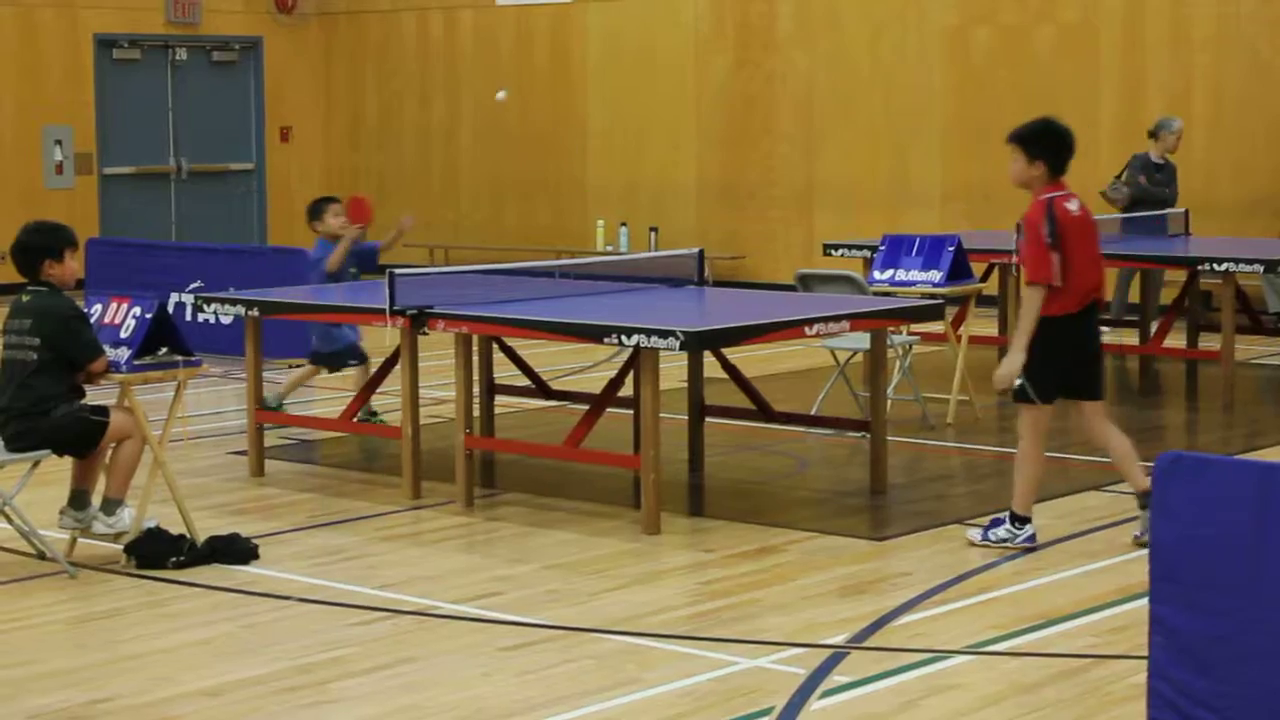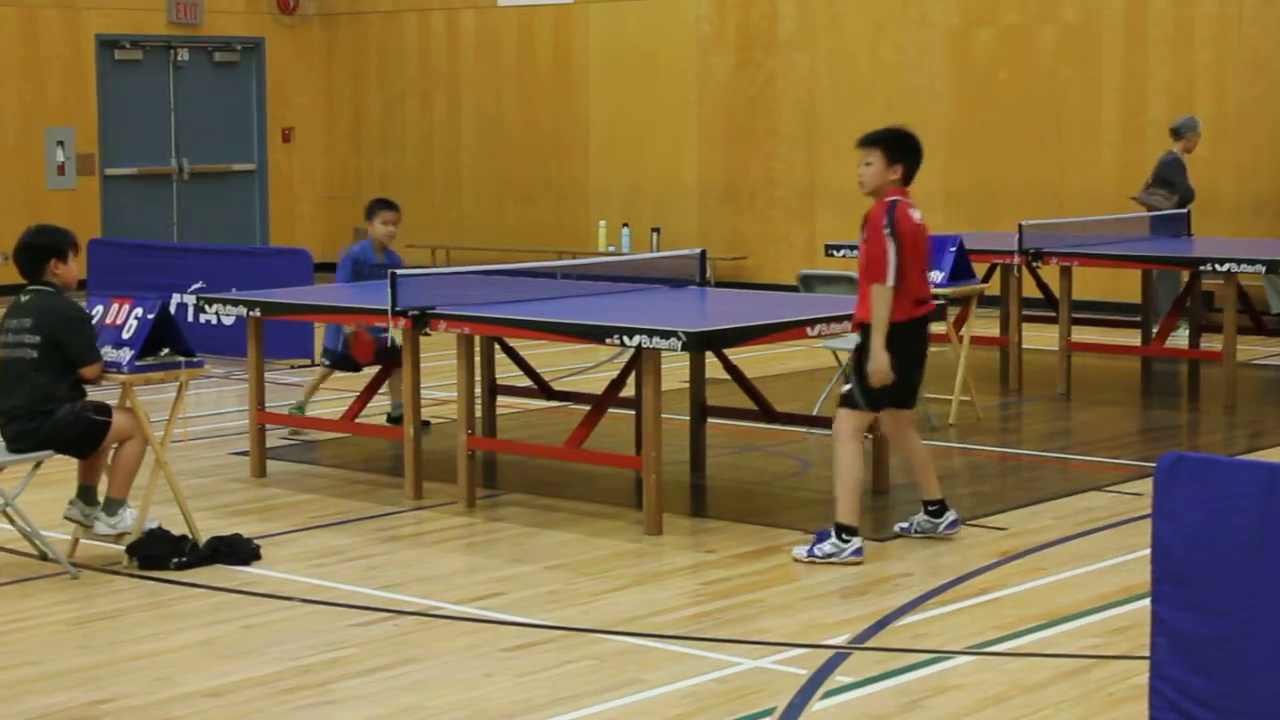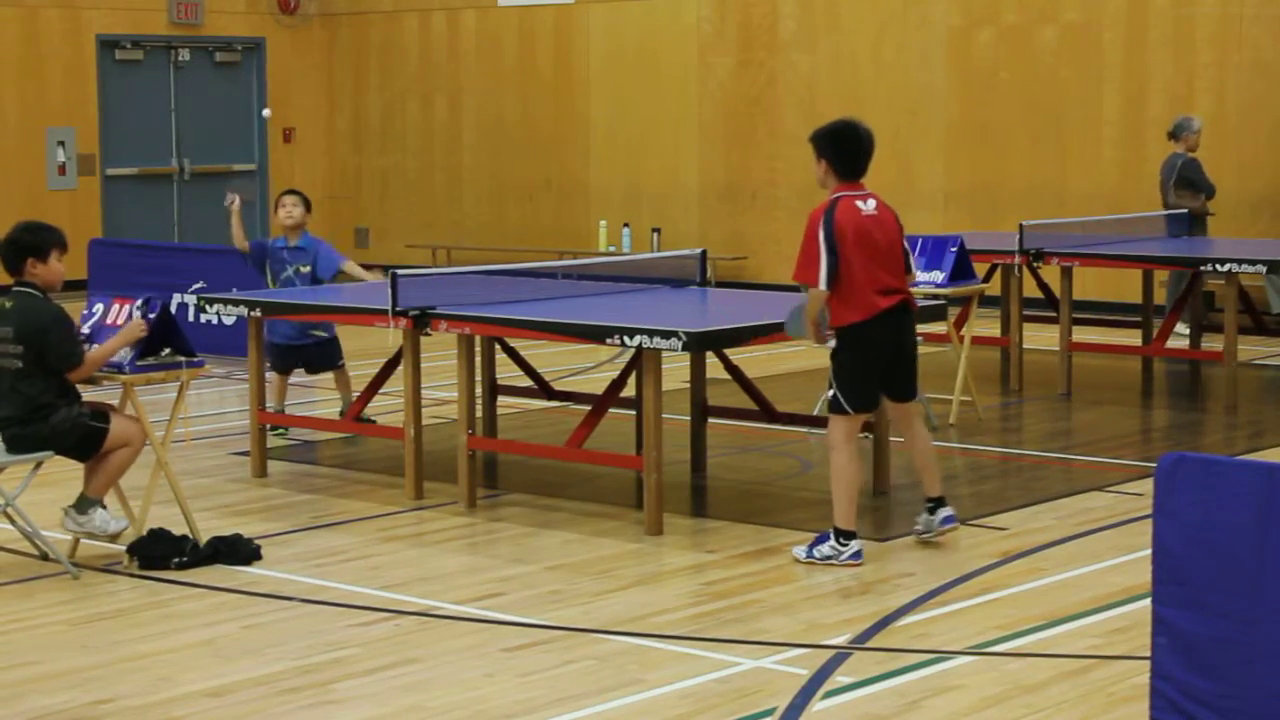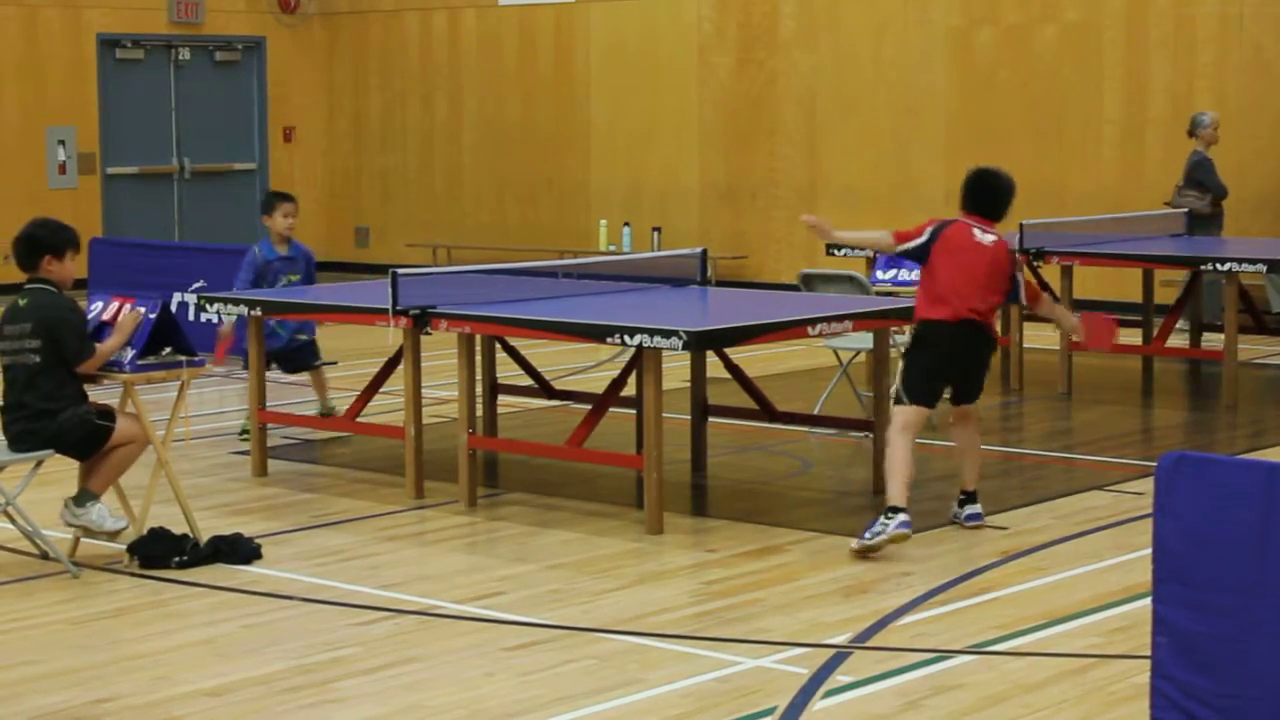
dt=1s
person 1, frame 1
left shoulder: (1039, 215)
right shoulder: (1075, 207)
left elbow: (1037, 287)
right elbow: (1090, 273)
left wrist: (1017, 350)
left hip: (1052, 331)
right hip: (1084, 325)
left knee: (1030, 429)
right knee: (1097, 422)
left ankle: (1018, 524)
right ankle: (1152, 502)
person 1, frame 2
left shoulder: (883, 216)
right shoulder: (911, 214)
left elbow: (882, 284)
left wrist: (877, 347)
left hip: (888, 335)
right hip: (911, 332)
left knee: (846, 432)
right knee: (899, 426)
left ankle: (844, 537)
right ankle: (937, 512)
person 1, frame 3
left shoulder: (827, 216)
right shoulder: (885, 211)
left elbow: (819, 289)
right elbow: (906, 274)
left wrist: (813, 323)
left hip: (861, 333)
right hip: (900, 324)
left knee: (842, 436)
right knee: (909, 420)
left ankle: (843, 540)
right ankle: (937, 507)
person 1, frame 4
left shoulder: (941, 231)
right shoulder: (1005, 252)
left elbow: (888, 242)
right elbow: (1034, 300)
left wrist: (835, 236)
right wrist: (1070, 320)
left hip: (935, 336)
right hip: (977, 341)
left knee: (901, 430)
right knee: (964, 416)
left ankle: (896, 514)
right ankle: (969, 502)
person 2, frame 1
right shoulder: (61, 309)
right elbow: (98, 364)
left wrist: (77, 373)
right wrist: (83, 371)
right hip: (42, 423)
left knee: (96, 424)
right knee: (133, 425)
left ankle: (78, 508)
right ankle: (110, 514)
person 2, frame 2
right shoulder: (65, 310)
right elbow: (91, 371)
left wrist: (69, 369)
right hip: (44, 422)
left knee: (101, 418)
right knee: (136, 425)
left ankle: (85, 503)
right ankle: (112, 513)
person 2, frame 3
right shoulder: (45, 313)
right elbow: (76, 370)
left wrist: (70, 338)
right wrist: (121, 338)
right hip: (42, 424)
left knee: (107, 418)
right knee: (134, 432)
left ankle: (89, 506)
right ankle: (84, 511)
person 2, frame 4
right shoulder: (60, 307)
right elbow: (85, 363)
left wrist: (89, 332)
right wrist: (120, 335)
right hip: (50, 422)
left knee: (104, 418)
right knee: (137, 431)
left ankle: (84, 506)
right ankle: (83, 503)
person 3, frame 1
left shoulder: (353, 248)
right shoulder: (321, 252)
left elbow: (380, 248)
right elbow: (330, 268)
left wrist: (399, 231)
right wrist: (347, 240)
right hip: (330, 321)
left knee: (315, 366)
right knee: (360, 362)
left ankle: (273, 401)
right ankle: (365, 413)
person 3, frame 2
left shoulder: (394, 261)
right shoulder: (354, 255)
left hip: (375, 324)
right hip: (345, 323)
left knee: (395, 362)
right knee: (327, 369)
left ankle: (397, 412)
right ankle: (299, 408)
person 3, frame 3
left shoulder: (316, 247)
right shoulder: (270, 248)
left elbow: (341, 262)
right elbow: (240, 244)
left wrist: (366, 276)
right wrist: (235, 211)
left hip: (316, 323)
right hip: (283, 325)
left knee: (337, 367)
right knee: (282, 371)
left ankle: (349, 409)
right ankle: (277, 414)
person 3, frame 4
left shoulder: (303, 254)
right shoulder: (256, 255)
left elbow: (309, 289)
right elbow: (241, 291)
right wrist: (230, 321)
left hip: (297, 325)
right hip: (267, 325)
left knee: (314, 366)
left ankle: (326, 410)
right ankle: (254, 419)
person 4, frame 1
left shoulder: (1170, 167)
right shoulder: (1138, 161)
left elbow: (1171, 198)
right elbow: (1138, 190)
left wrist: (1150, 190)
right wrist: (1161, 194)
left hip: (1158, 226)
right hip: (1134, 223)
left knee: (1155, 275)
right knee: (1126, 272)
right ankle: (1114, 319)
person 4, frame 2
left shoulder: (1171, 160)
right shoulder: (1173, 163)
left elbow: (1183, 195)
right elbow: (1188, 195)
left wrist: (1175, 199)
right wrist: (1177, 199)
left hip: (1168, 224)
right hip: (1168, 225)
left knee: (1165, 272)
right knee: (1171, 272)
left ankle: (1155, 318)
person 4, frame 3
left shoulder: (1168, 163)
right shoulder: (1189, 163)
right elbow: (1210, 191)
left wrist: (1191, 195)
right wrist: (1197, 195)
left hip: (1175, 223)
right hip: (1190, 225)
left knee: (1179, 271)
right ankle: (1179, 318)
person 4, frame 4
left shoulder: (1198, 160)
right shoulder: (1201, 162)
left elbow: (1213, 191)
right elbow: (1221, 192)
left wrist: (1206, 197)
right wrist: (1209, 197)
left hip: (1200, 224)
right hip: (1204, 225)
right knee: (1211, 273)
left ankle: (1183, 317)
right ankle: (1211, 324)
